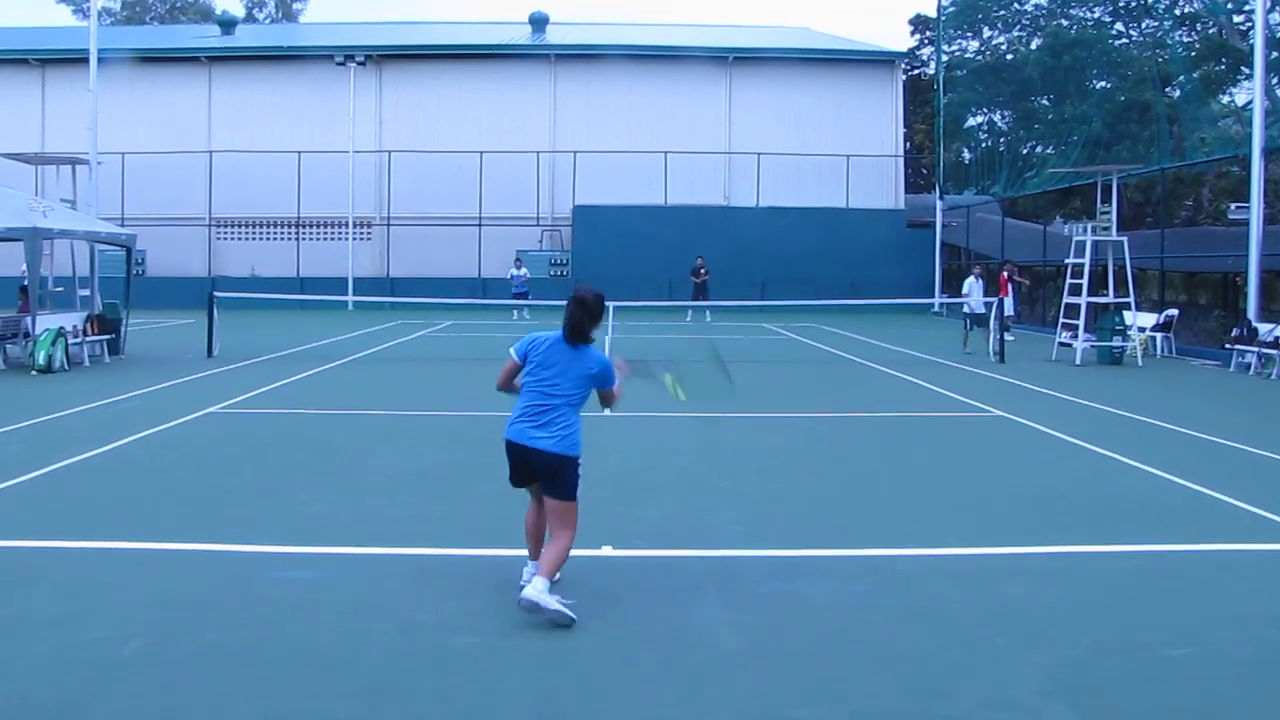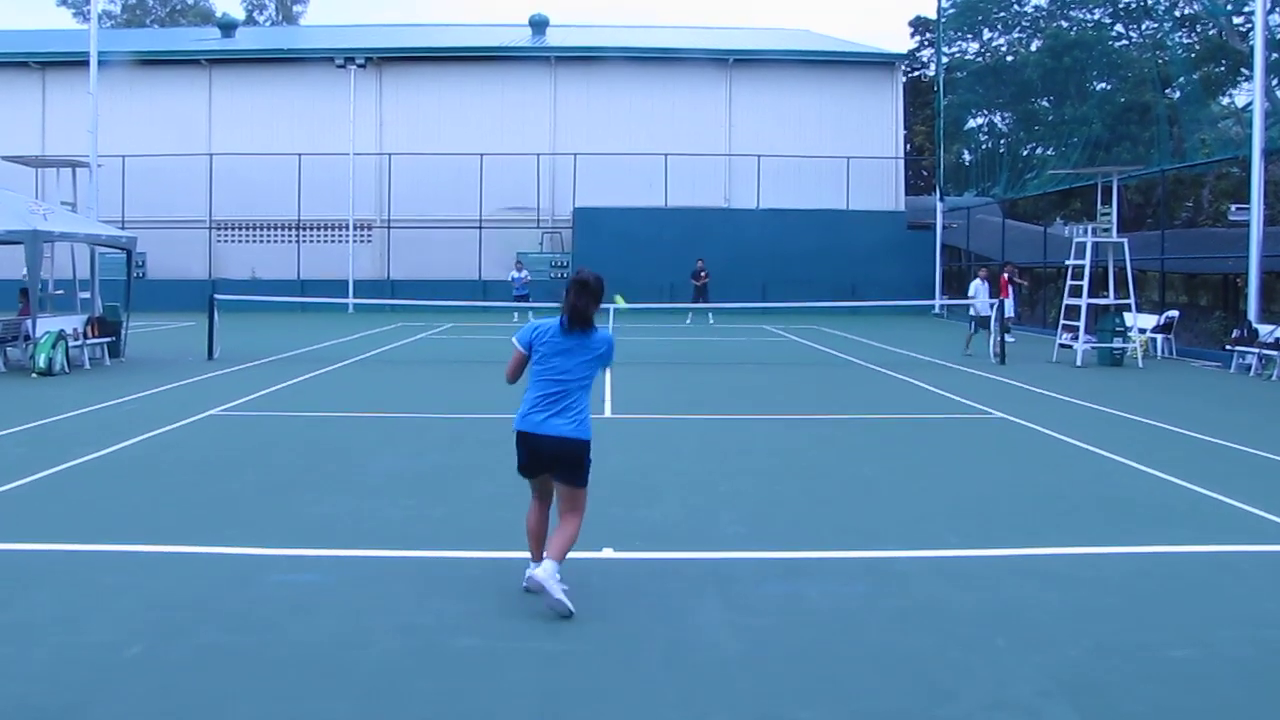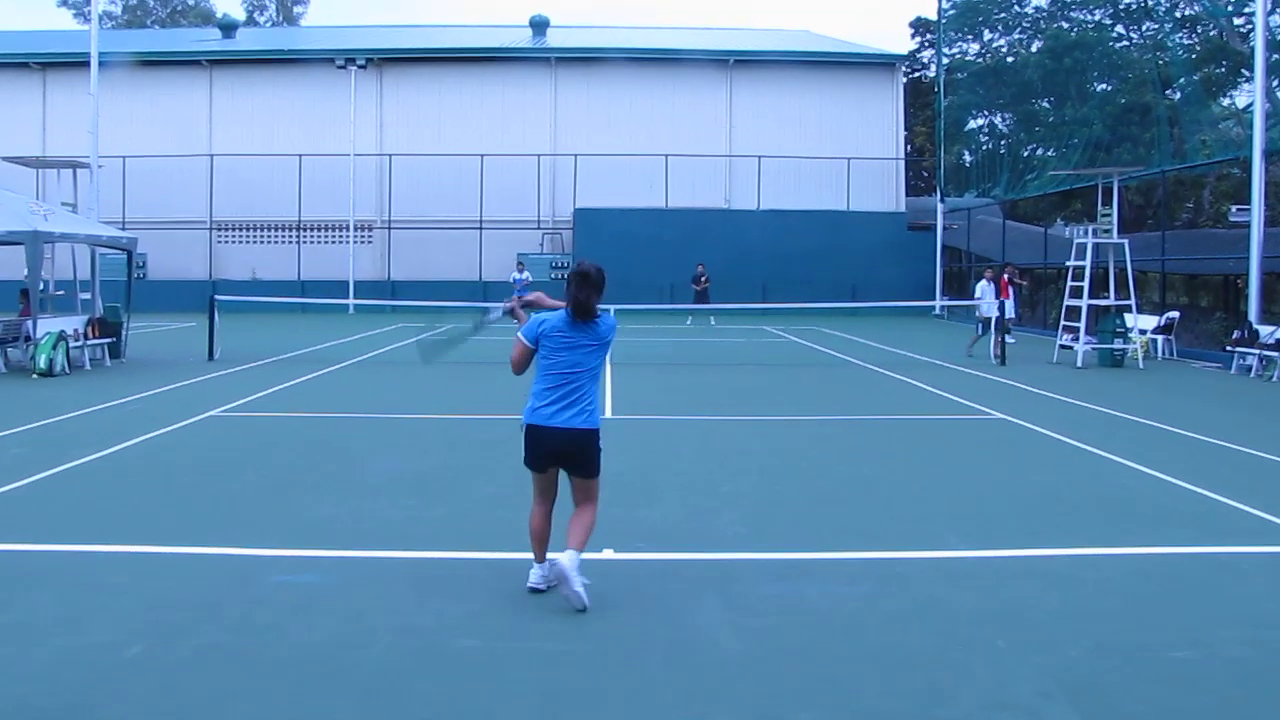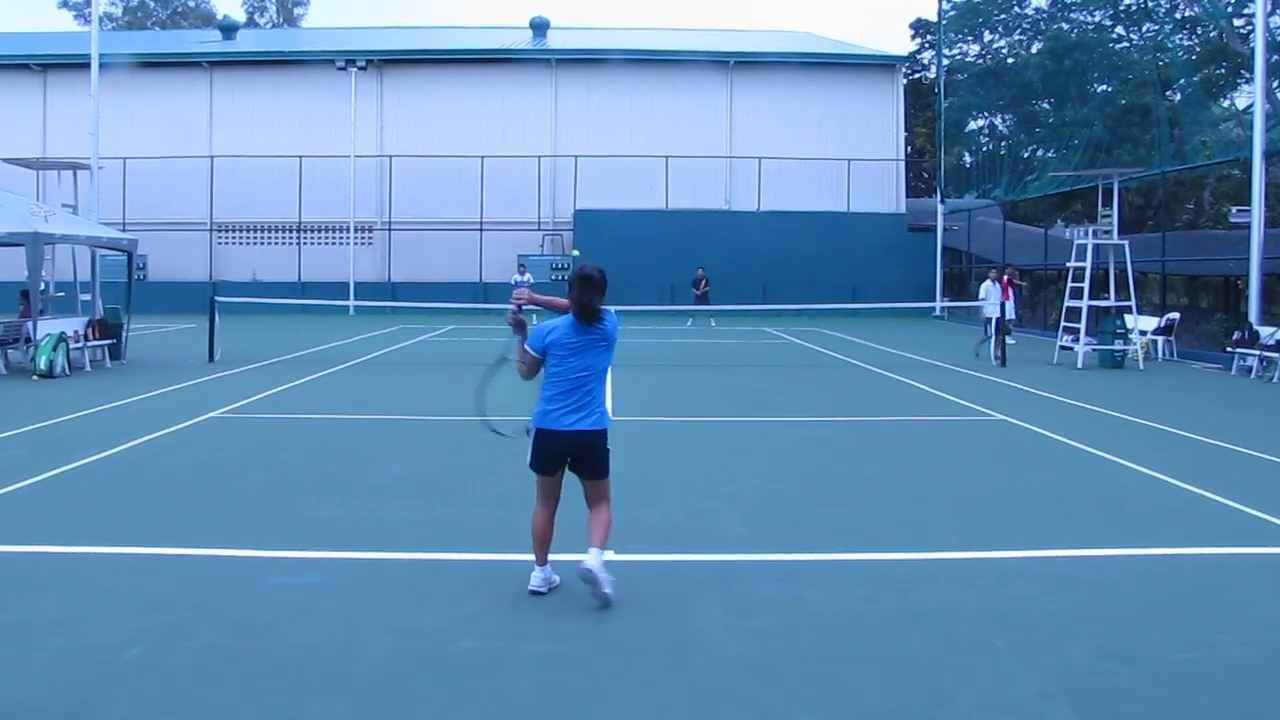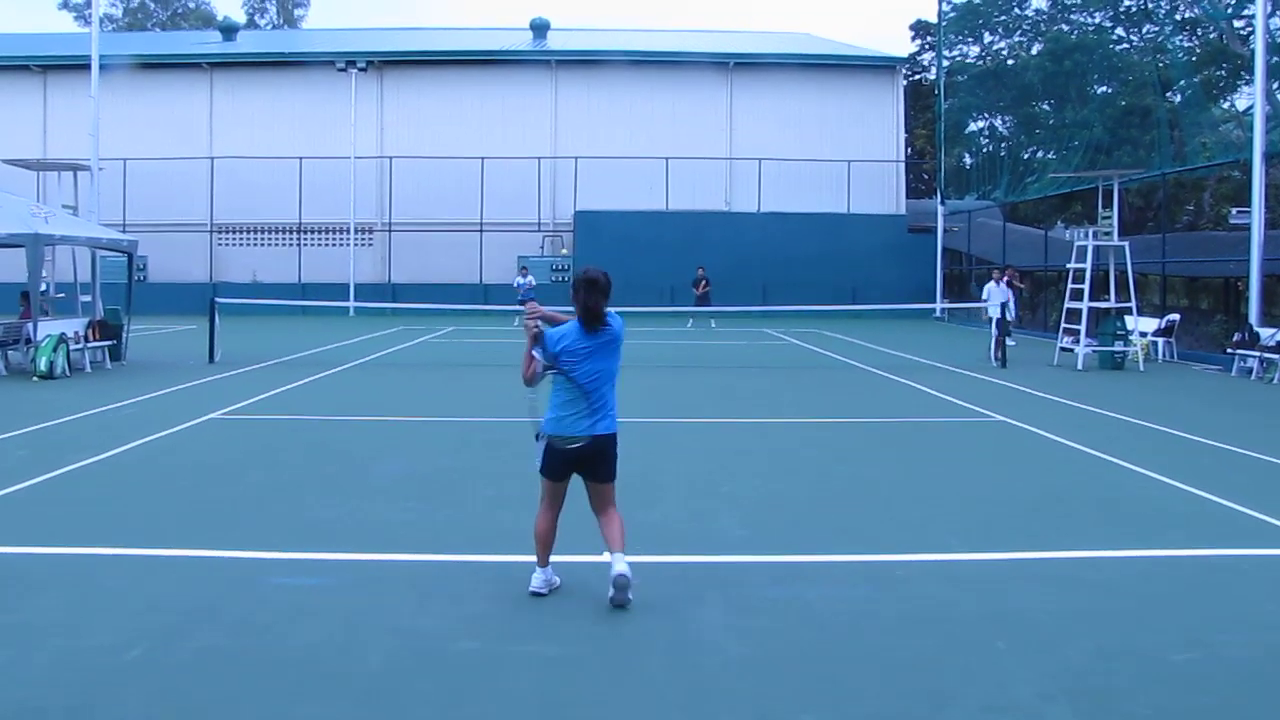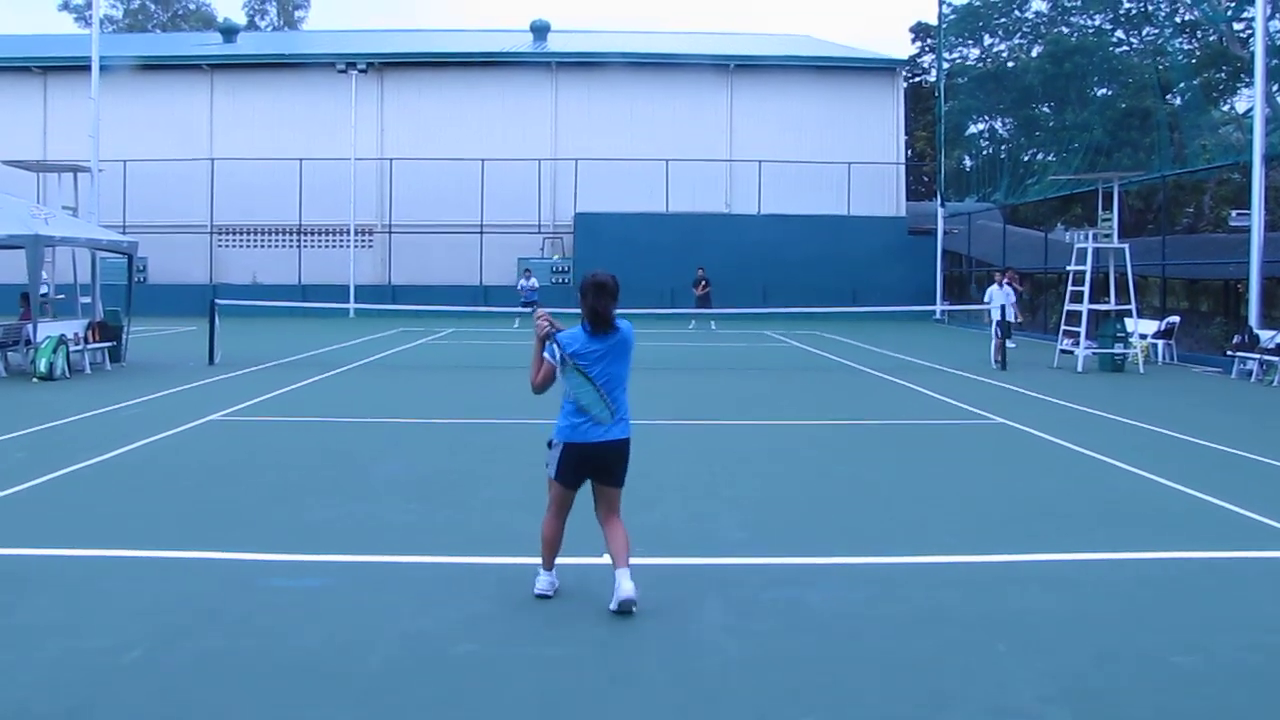
dt=0.1s
person 1, frame 1
left shoulder: (534, 341)
right shoulder: (597, 361)
left elbow: (501, 383)
right elbow: (609, 402)
right wrist: (617, 374)
left hip: (518, 441)
right hip: (558, 453)
left knee: (540, 501)
right knee: (563, 531)
left ankle: (534, 568)
right ankle: (538, 587)
person 1, frame 2
left shoulder: (537, 329)
right shoulder: (604, 340)
left elbow: (511, 377)
left hip: (530, 432)
right hip: (573, 439)
left knee: (540, 502)
right knee: (571, 515)
left ankle: (535, 566)
right ankle: (548, 569)
person 1, frame 3
left shoulder: (541, 323)
right shoulder: (607, 325)
left elbow: (517, 367)
left wrist: (522, 318)
right wrist: (547, 302)
left hip: (539, 425)
right hip: (582, 430)
left knee: (542, 500)
right knee: (586, 504)
left ankle: (539, 569)
right ankle: (569, 559)
person 1, frame 4
left shoulder: (545, 330)
right shoulder: (609, 324)
left elbow: (527, 372)
right elbow: (578, 311)
left wrist: (520, 329)
right wrist: (535, 297)
left hip: (549, 428)
right hip: (592, 431)
left knee: (546, 503)
right knee: (600, 503)
left ankle: (540, 573)
right ankle: (594, 556)
person 1, frame 5
left shoulder: (556, 337)
right shoulder: (615, 327)
left elbow: (529, 380)
left wrist: (533, 338)
right wrist: (547, 315)
left hip: (559, 434)
right hip: (602, 436)
left knee: (550, 506)
right knee: (605, 508)
left ankle: (542, 574)
right ankle: (618, 563)
person 1, frame 6
left shoulder: (567, 341)
right shoulder: (626, 333)
left elbow: (538, 386)
left wrist: (540, 341)
right wrist: (555, 329)
left hip: (573, 439)
right hip: (616, 440)
left knee: (556, 511)
right knee: (610, 514)
left ankle: (546, 578)
right ankle: (623, 581)
